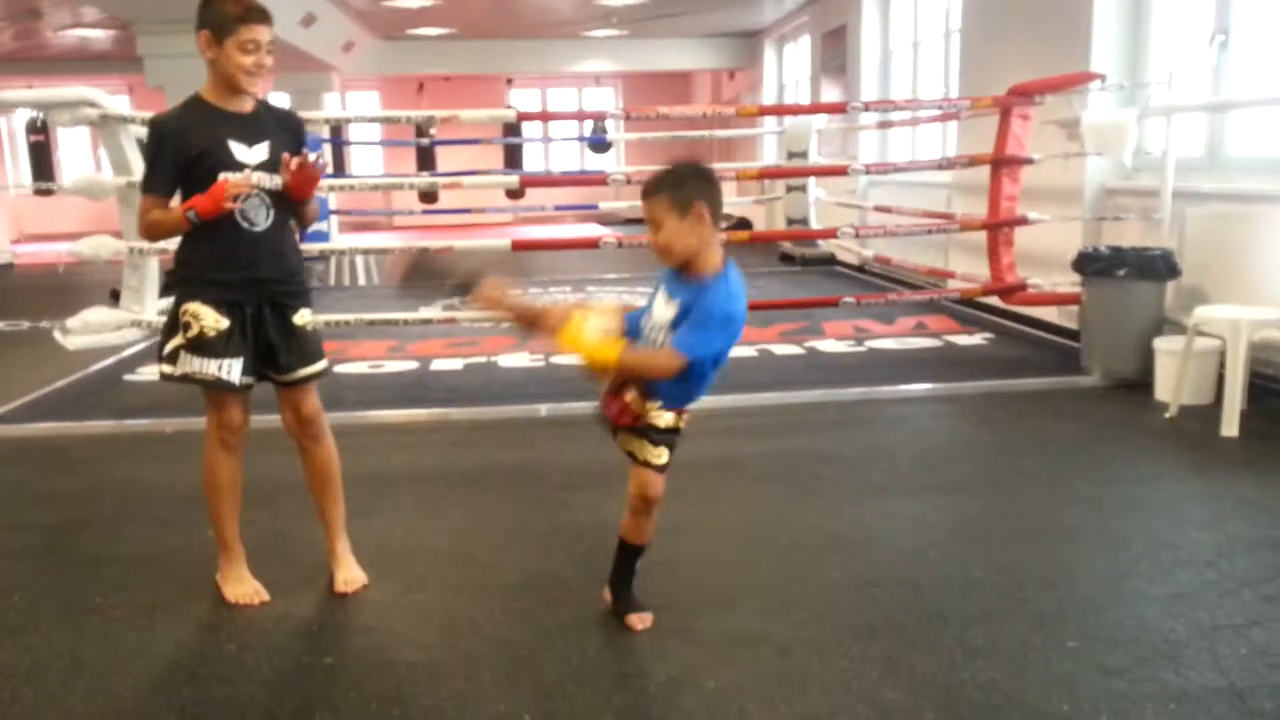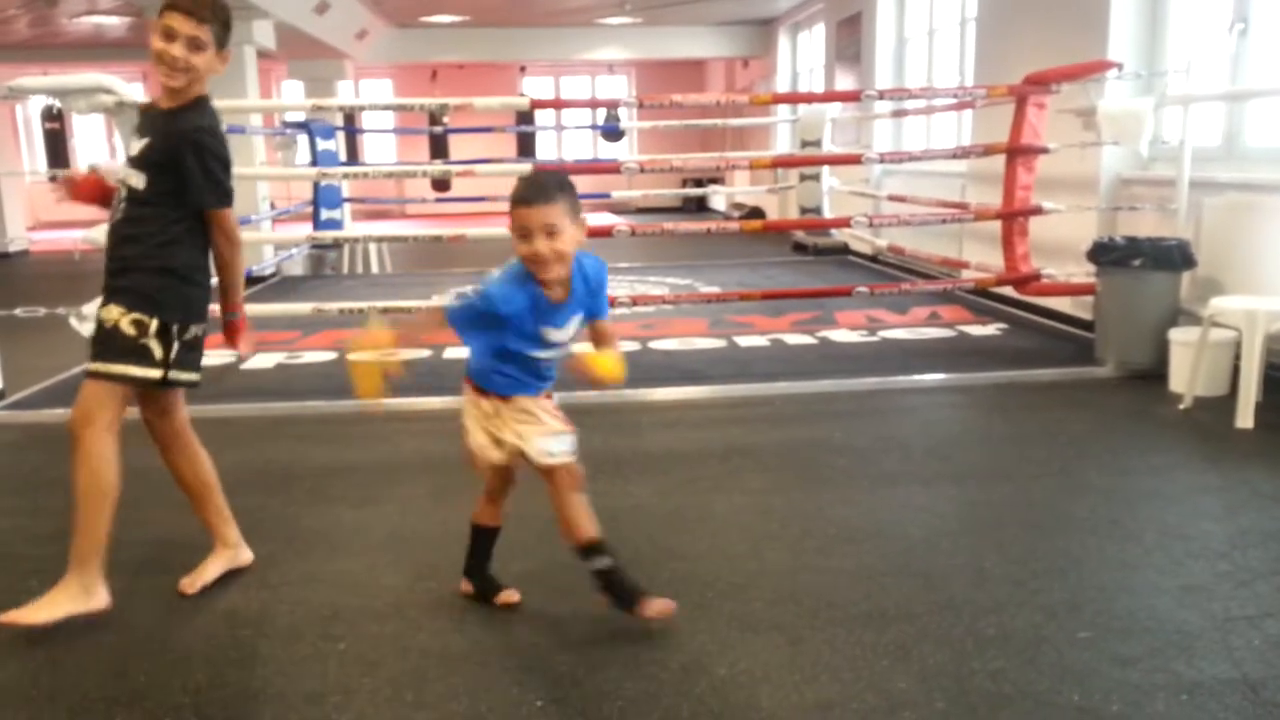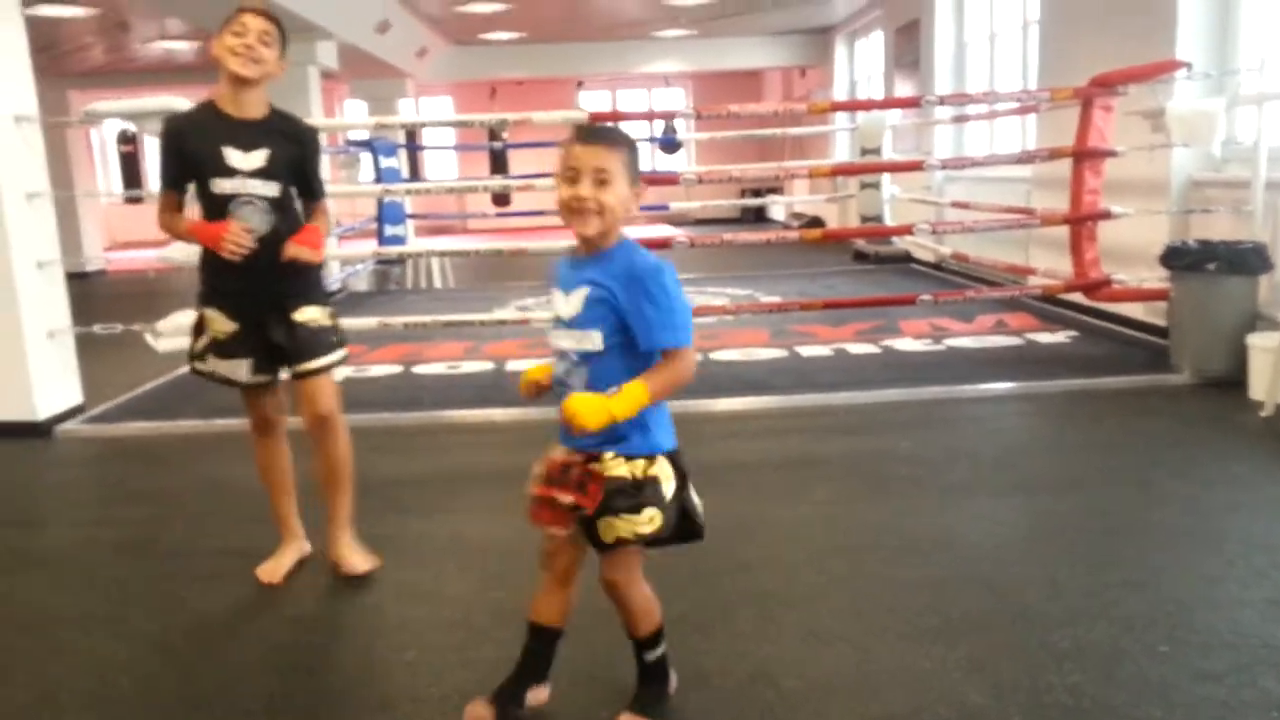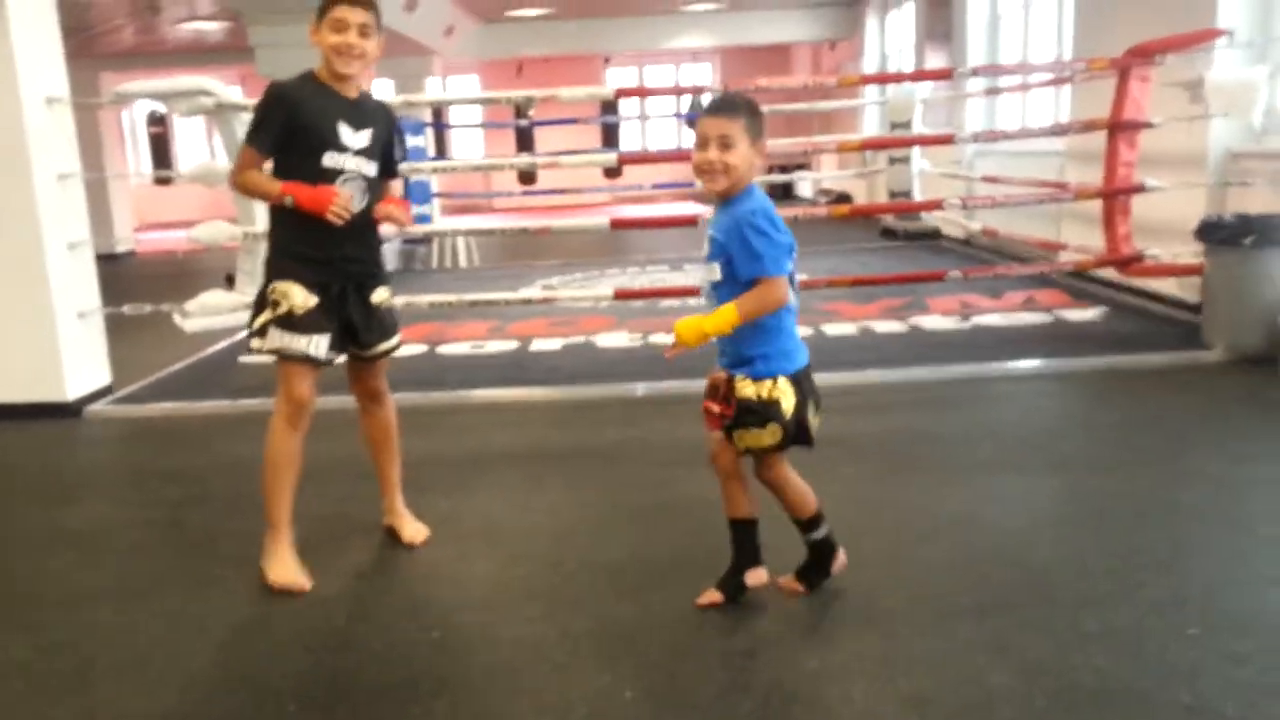
dt=1s
person 1, frame 1
left shoulder: (285, 124)
right shoulder: (175, 127)
right elbow: (150, 224)
left wrist: (304, 192)
right wrist: (203, 206)
left hip: (284, 292)
right hip: (214, 299)
left knee: (308, 419)
right knee: (227, 424)
left ankle: (339, 547)
right ankle: (230, 561)
person 1, frame 2
left shoulder: (195, 132)
right shoulder: (151, 115)
left elbow: (225, 232)
left wrist: (233, 315)
right wrist: (102, 193)
left hip: (156, 294)
right hip: (135, 291)
left knee: (91, 421)
right knee: (166, 421)
left ankle: (85, 582)
right ankle: (228, 543)
person 1, frame 3
left shoulder: (296, 135)
right shoulder: (185, 130)
right elbow: (168, 216)
left wrist: (313, 237)
right wrist: (207, 234)
left hip: (295, 291)
right hip: (229, 298)
left knee: (323, 411)
right knee: (263, 418)
left ankle: (343, 535)
right ankle: (291, 537)
person 1, frame 4
left shoulder: (381, 116)
right shoulder: (288, 97)
right elbow: (243, 174)
left wrist: (395, 208)
right wrist: (304, 196)
left hip: (363, 270)
right hip: (300, 271)
left knee: (374, 389)
right knee: (295, 400)
left ankle: (394, 505)
right ankle: (277, 541)
person 2, frame 1
left shoulder: (722, 306)
right shoulder: (680, 267)
left elbow: (661, 366)
left wrist: (595, 349)
left hip: (657, 404)
right hip: (622, 354)
left knee: (646, 492)
right knee: (559, 322)
left ankle: (621, 588)
person 2, frame 2
left shoulder: (590, 273)
right shoulder: (504, 296)
left elbow: (603, 331)
right elbow: (438, 320)
right wrist: (385, 344)
left hip: (537, 391)
right hip: (502, 396)
left knee: (499, 481)
right knee: (568, 480)
left ankle: (477, 574)
right ankle: (615, 586)
person 2, frame 3
left shoulder: (643, 274)
right shoulder: (569, 269)
left elbow: (678, 365)
left wrist: (614, 407)
right wrist: (546, 376)
left hip: (631, 449)
right hip: (578, 446)
left knee: (620, 571)
right knee: (558, 559)
person 2, frame 4
left shoulder: (752, 218)
right shoulder: (726, 213)
left elbow: (774, 293)
left wrist: (706, 325)
right wrist: (716, 336)
left hip: (767, 369)
right hip: (739, 366)
left knee: (772, 468)
right knee: (723, 458)
left ankle: (824, 552)
right ankle: (745, 566)
